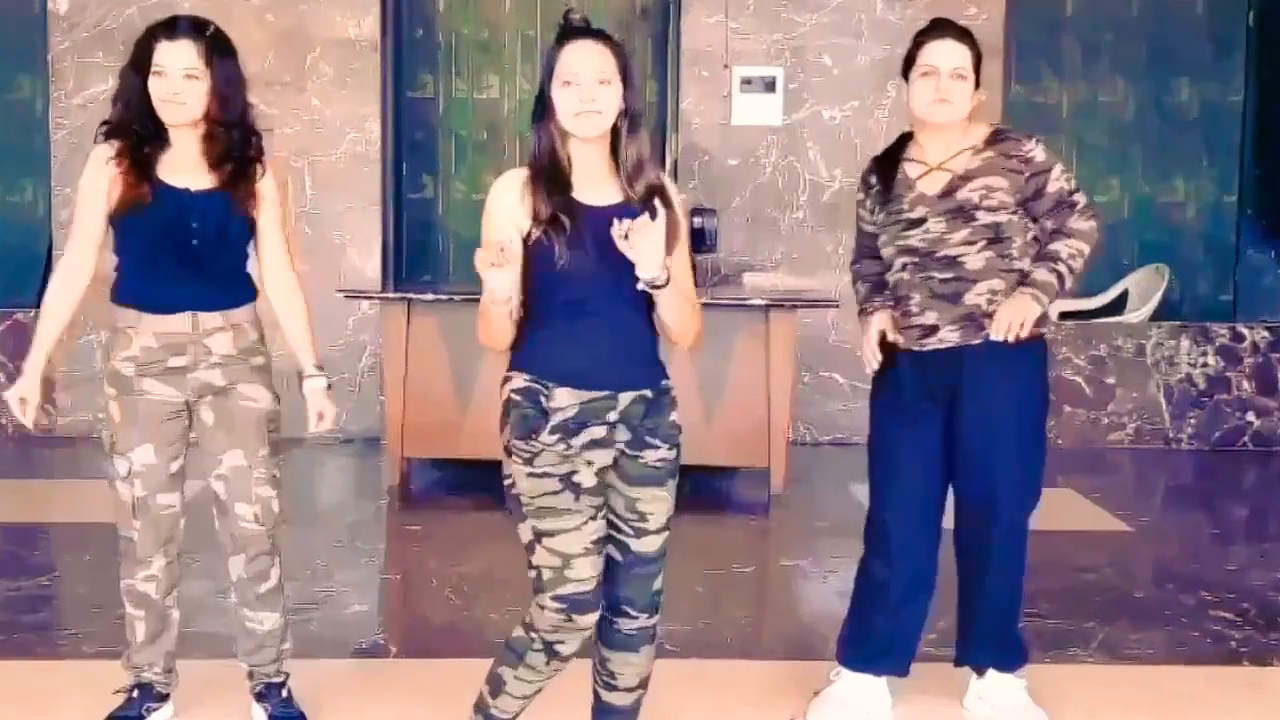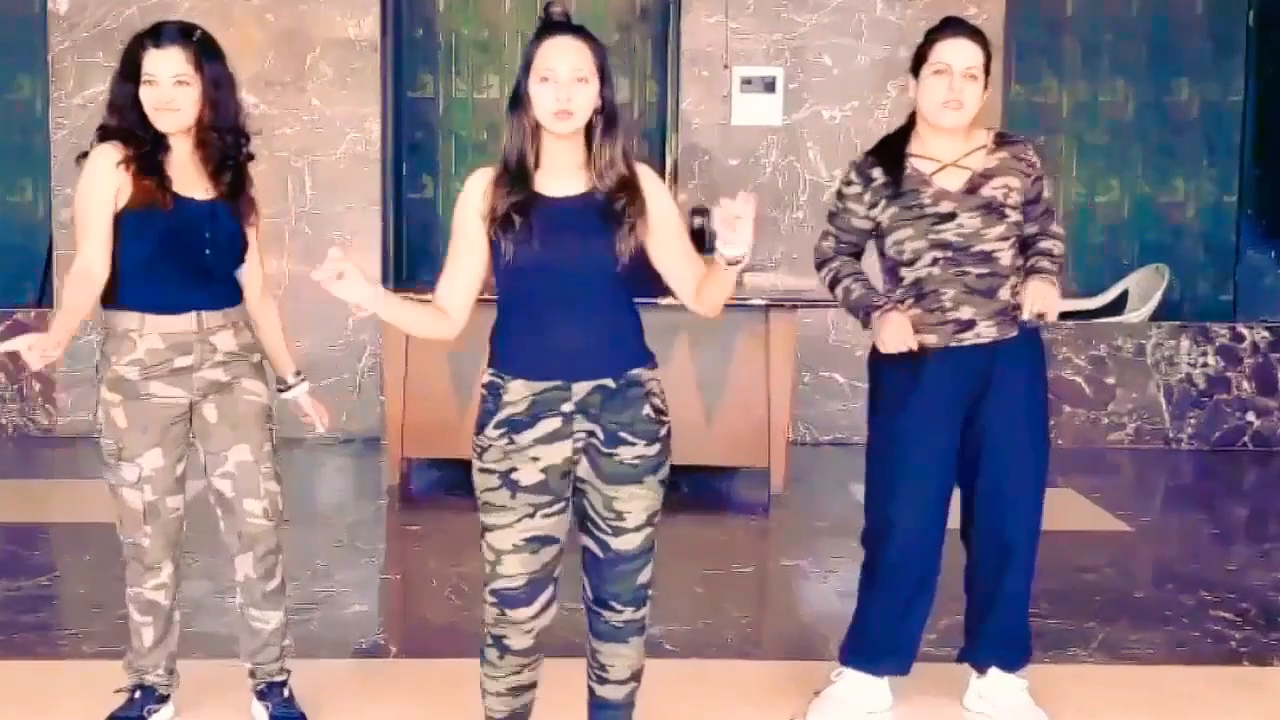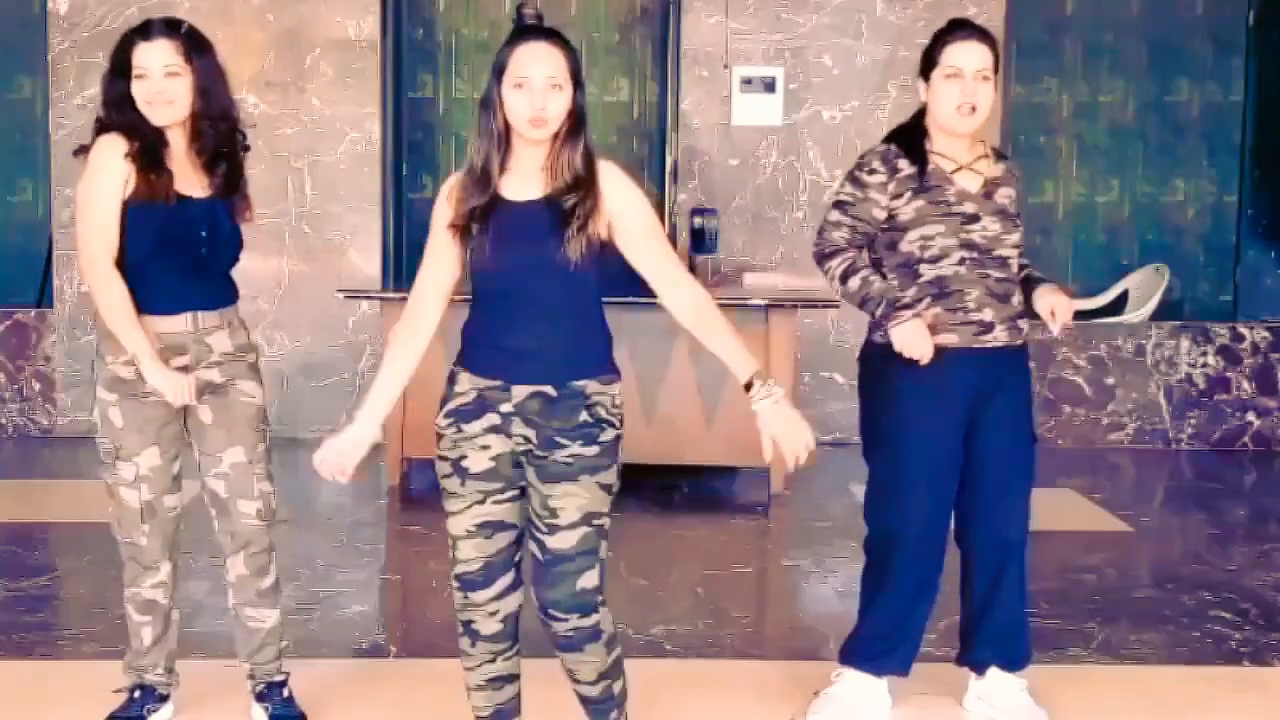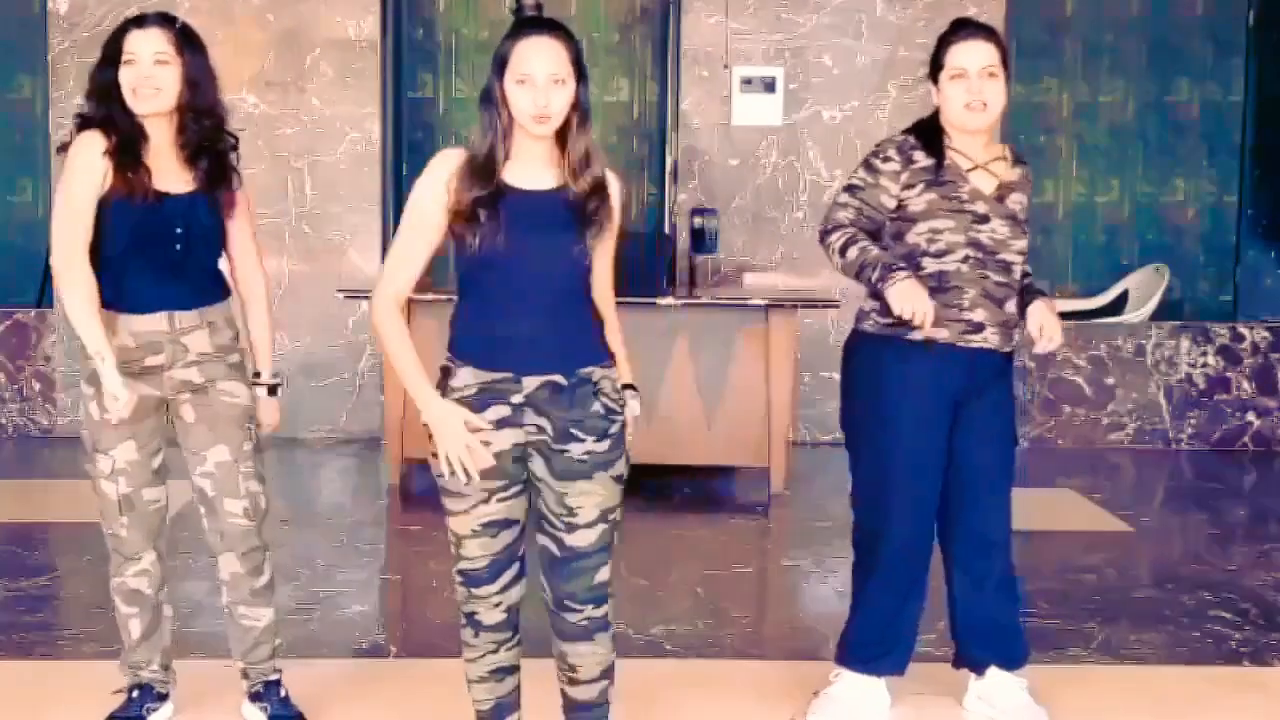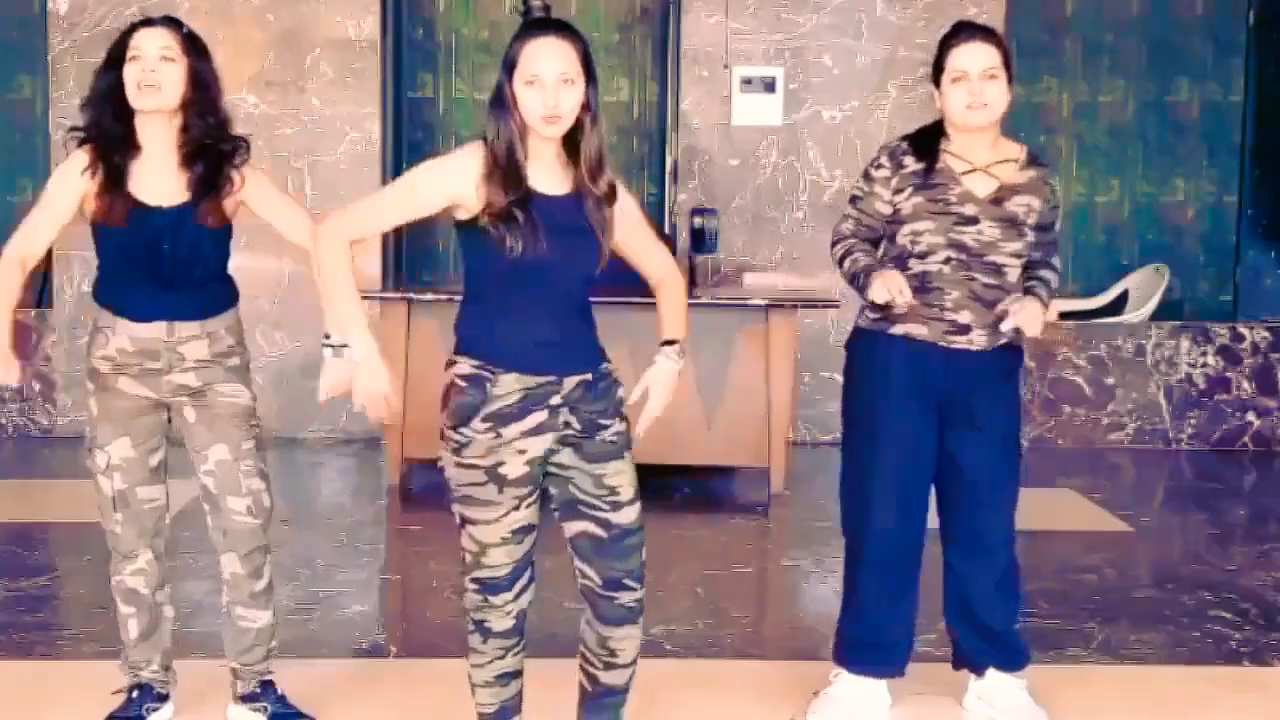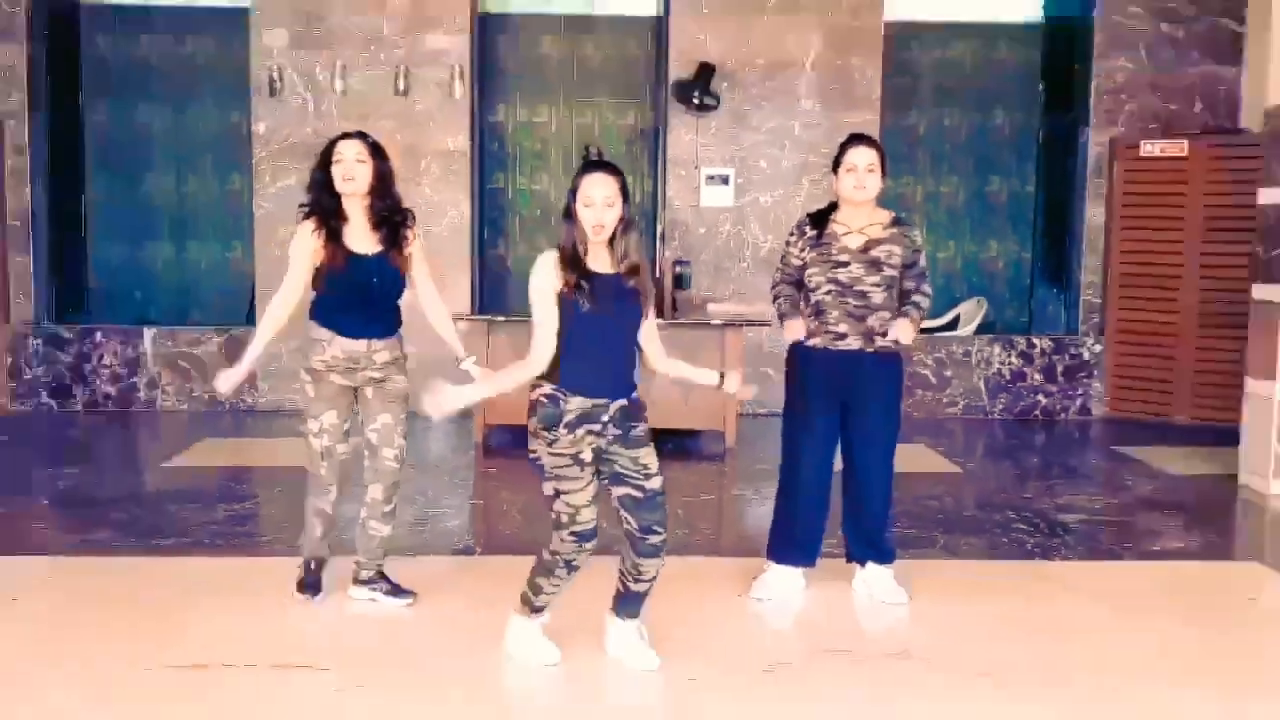
dt=0.3s
person 1, frame 1
left shoulder: (654, 193)
right shoulder: (517, 192)
left elbow: (685, 331)
right elbow: (496, 334)
left wrist: (656, 270)
right wrist: (495, 294)
left hip: (647, 415)
right hip: (552, 414)
left knee: (636, 608)
right knee: (565, 616)
person 1, frame 2
left shoulder: (635, 185)
right shoulder: (487, 192)
left elbow: (703, 299)
right elbow: (446, 319)
left wrist: (730, 255)
right wrist: (370, 296)
left hip: (624, 406)
right hip: (519, 410)
left knee: (622, 599)
right knee: (517, 605)
person 1, frame 3
left shoulder: (604, 188)
right shoulder: (462, 193)
left elbow: (681, 291)
right elbow: (423, 311)
left wrist: (759, 388)
right wrist: (366, 422)
left hip: (578, 404)
right hip: (477, 405)
left knee: (572, 599)
right knee: (482, 600)
person 1, frame 4
left shoulder: (595, 186)
right shoulder: (454, 175)
right elbow: (388, 299)
left wrist: (623, 392)
right wrist: (431, 405)
left hip: (579, 400)
right hip: (477, 401)
left knee: (580, 595)
right knee: (486, 594)
person 1, frame 5
left shoulder: (601, 191)
right shoulder: (471, 172)
left elbow: (667, 275)
right elbow: (333, 234)
left wrist: (669, 352)
right wrist: (357, 344)
left hip: (587, 398)
right hip: (491, 401)
left knee: (619, 586)
right knee: (497, 592)
person 1, frame 6
left shoulder: (636, 270)
right shoulder: (554, 265)
left elbow: (653, 353)
right elbow: (540, 356)
left wrist: (720, 378)
right wrist: (470, 391)
left hip: (623, 415)
right hip: (565, 414)
left knee: (650, 528)
right knee: (576, 536)
left ankle: (624, 625)
right ankle: (524, 622)
person 2, frame 1
left shoulder: (248, 169)
right shoulder: (116, 161)
left elbow: (279, 273)
right elbow: (75, 266)
left wrist: (311, 373)
left hip: (234, 353)
right hip: (143, 356)
left knee: (251, 519)
right knee: (146, 525)
person 2, frame 2
left shoulder: (232, 172)
right shoulder: (114, 162)
left elbow: (253, 286)
right elbow: (89, 267)
left wrist: (292, 380)
right wrist: (57, 336)
left hip: (231, 354)
right hip: (141, 357)
left knee: (256, 519)
right knee: (148, 532)
person 2, frame 3
left shoulder: (222, 163)
right shoulder: (115, 153)
right elbow: (99, 266)
right wrist: (153, 365)
left hip: (225, 350)
right hip: (136, 358)
left knee: (249, 517)
right knee: (145, 532)
person 2, frame 4
left shoulder: (215, 163)
right shoulder: (96, 150)
left elbow: (250, 275)
right elbow: (70, 264)
left wrist: (267, 377)
right wrist: (109, 370)
left hip: (210, 349)
right hip: (120, 352)
left knee: (239, 515)
right knee: (131, 528)
person 2, frame 5
left shoulder: (226, 168)
right shoulder: (93, 166)
left elbow: (315, 240)
left hip: (212, 355)
right hip: (123, 358)
left knee: (243, 513)
right knee: (133, 527)
person 2, frame 6
left shoulder: (399, 230)
right shoulder: (316, 230)
left elbow: (429, 300)
right elbow: (287, 299)
left wrist: (466, 360)
right wrist: (246, 363)
left hip: (385, 360)
right hip: (328, 358)
left knee: (387, 468)
right knee: (326, 471)
person 3, frame 1
left shoulder: (1017, 156)
right shoulder: (882, 175)
left elbow: (1076, 222)
right elbow: (866, 256)
left wrist: (1036, 290)
right wrist: (872, 307)
left hip: (999, 365)
right hip: (907, 370)
left knee: (995, 517)
right knee: (897, 520)
person 3, frame 2
left shoulder: (1017, 159)
right shoulder: (876, 171)
left elbow: (1045, 231)
right elbow: (834, 255)
left wrist: (1043, 276)
right wrist: (876, 311)
left hip: (1009, 364)
right hip: (915, 370)
left knee: (1008, 521)
right knee: (901, 523)
person 3, frame 3
left shoulder: (1001, 171)
right shoulder: (889, 164)
right elbow: (835, 247)
left wrist: (1039, 289)
right wrist: (893, 313)
left hip: (1001, 370)
right hip: (915, 370)
left knee: (1000, 524)
right knee: (909, 523)
person 3, frame 4
left shoulder: (1016, 174)
right shoulder: (903, 157)
right elbow: (840, 228)
left wrist: (1034, 301)
right wrist: (889, 278)
left hip: (986, 372)
right hip: (899, 361)
left knee: (984, 523)
right knee: (896, 518)
person 3, frame 5
left shoulder: (1035, 179)
right shoulder: (902, 162)
left elbow: (1044, 261)
right elbow: (851, 238)
left wrist: (1036, 300)
right wrist: (873, 276)
left hip: (985, 370)
right hip: (892, 360)
left knee: (984, 520)
right knee: (880, 513)
person 3, frame 6
left shoulder: (902, 232)
right shoulder: (809, 229)
left elbow: (919, 287)
right elbow: (784, 281)
left wrist: (909, 318)
right wrist: (790, 317)
left hip: (876, 367)
right hip: (813, 362)
left knee: (871, 469)
right knee: (804, 466)
